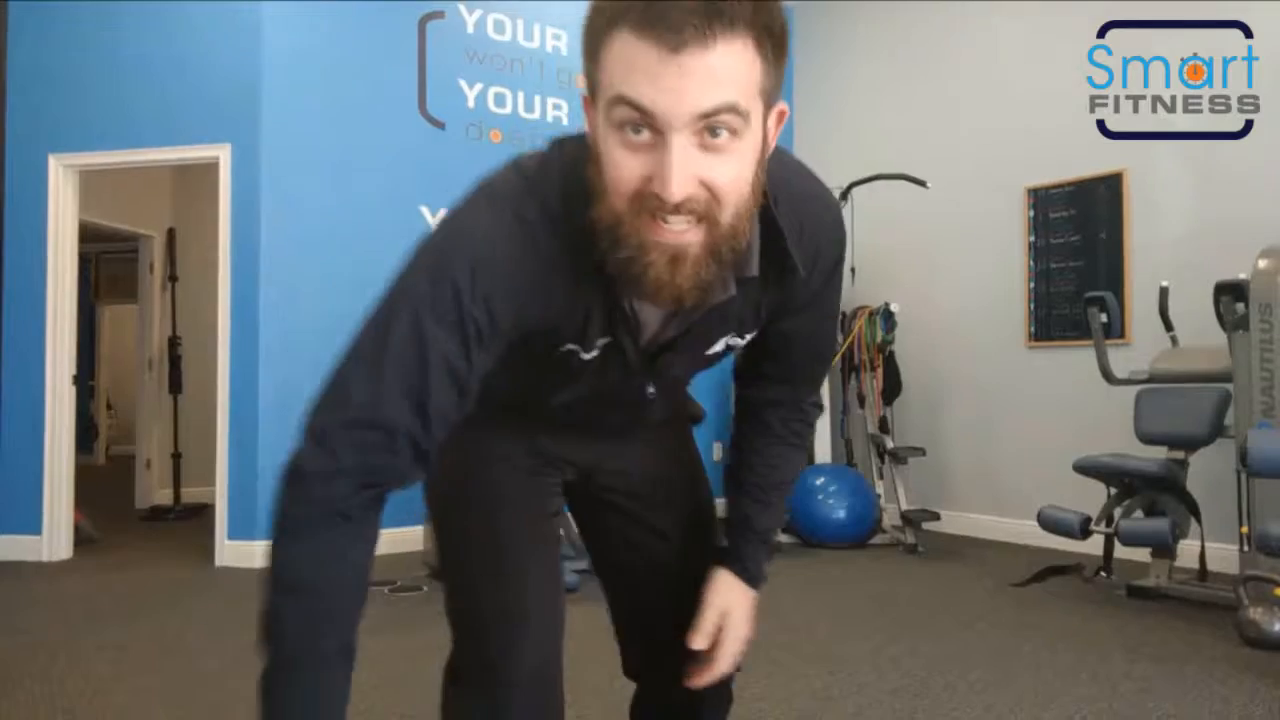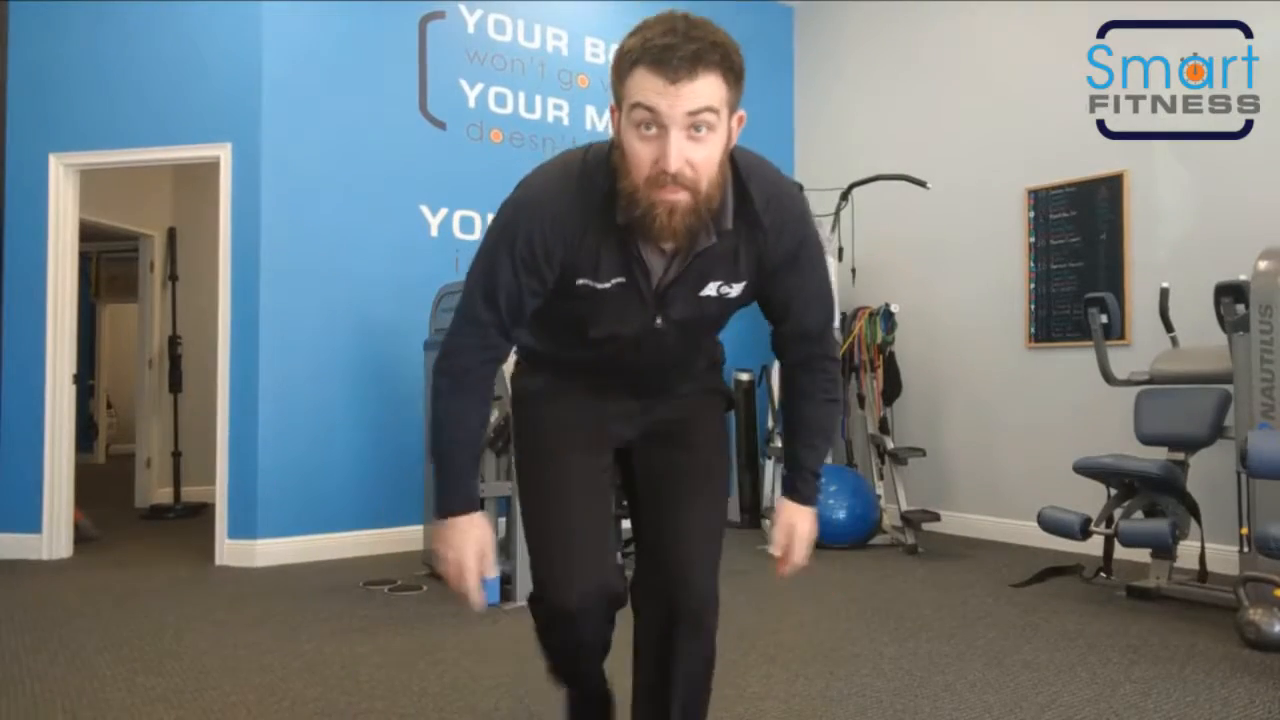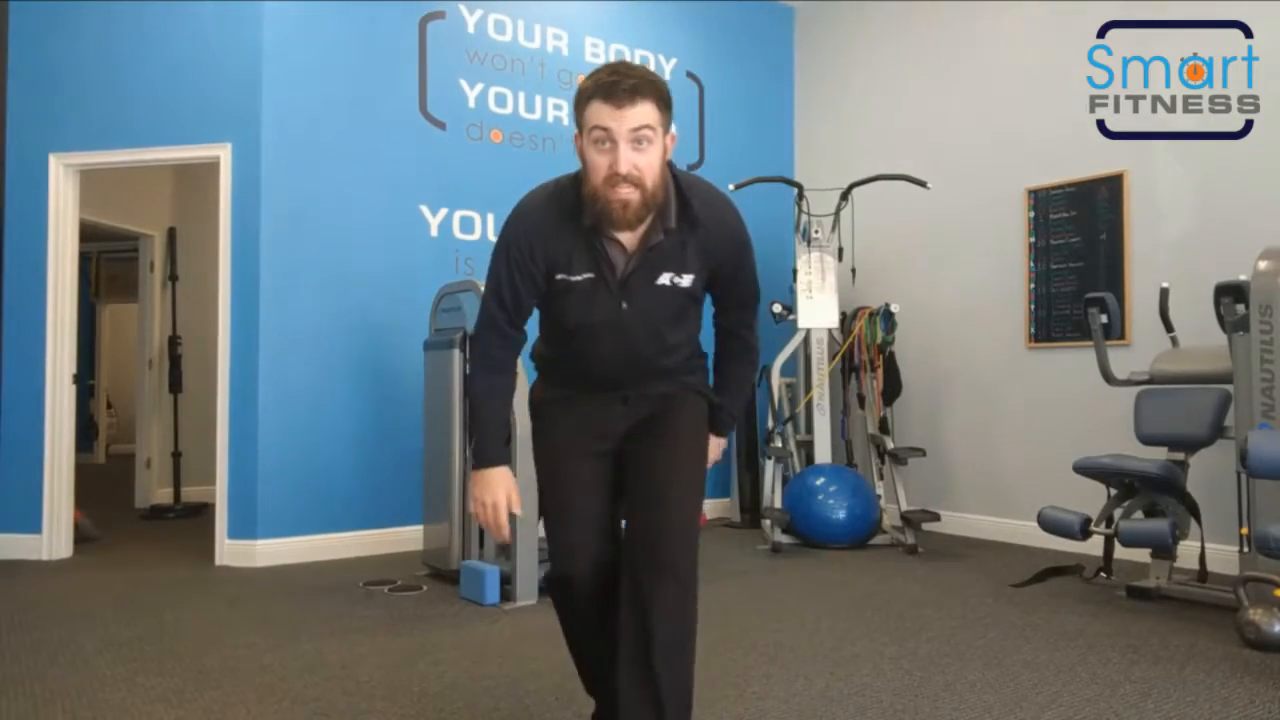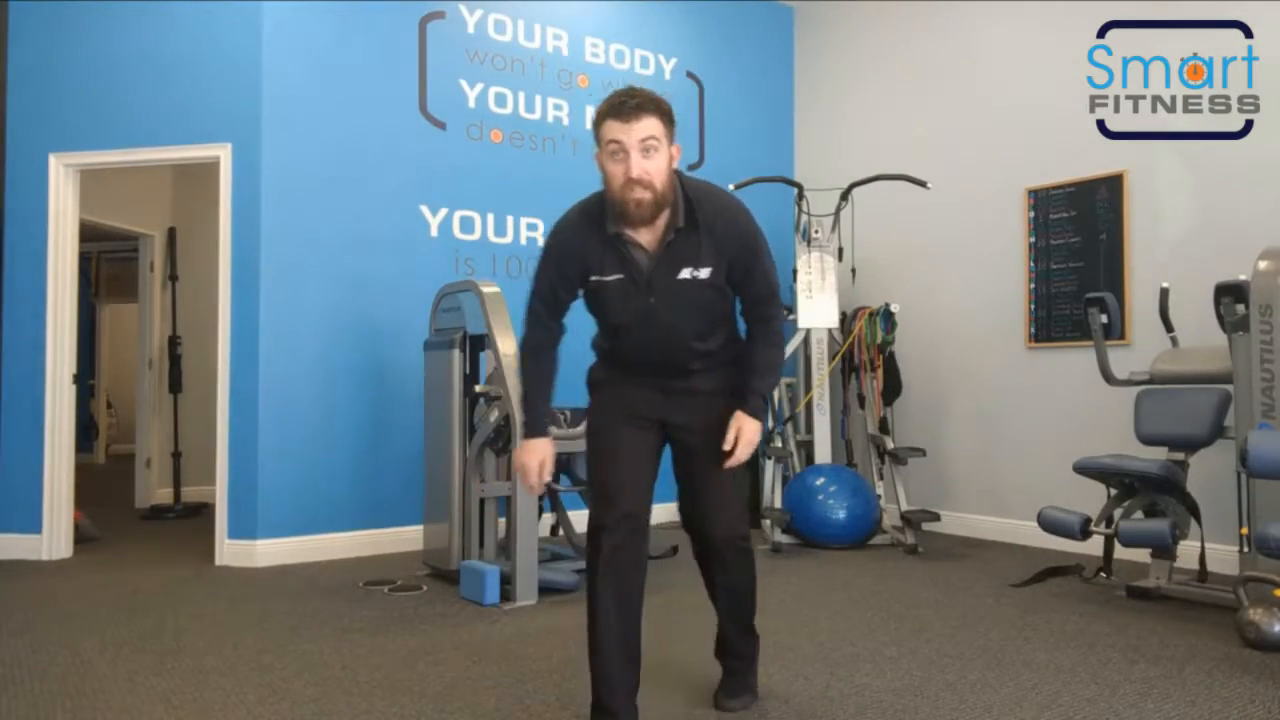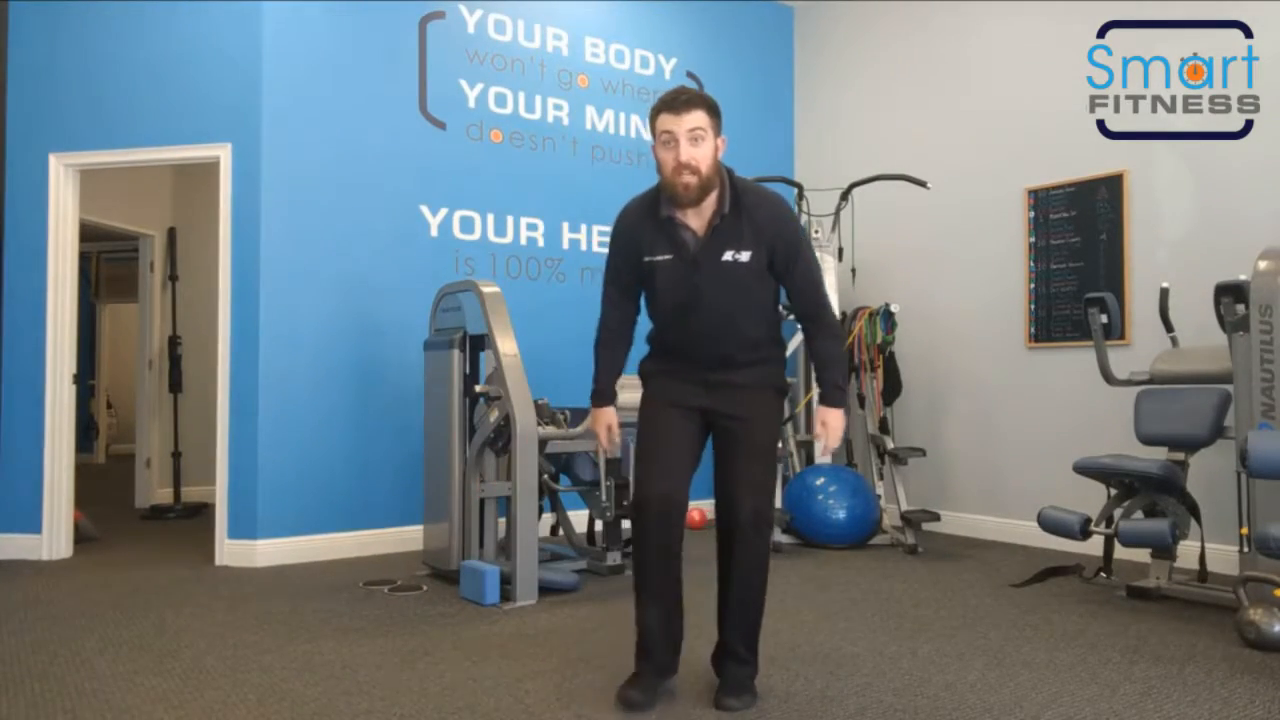
dt=0.5s
person 1, frame 1
left shoulder: (800, 227)
right shoulder: (503, 230)
left elbow: (777, 401)
right elbow: (349, 454)
left wrist: (743, 563)
left hip: (640, 428)
right hip: (497, 426)
left knee: (698, 658)
person 1, frame 2
left shoulder: (773, 210)
right shoulder: (550, 202)
left elbow: (808, 351)
right elbow: (472, 348)
left wrist: (802, 490)
right wrist: (456, 502)
left hip: (684, 398)
right hip: (565, 394)
left knee: (685, 596)
right knee: (577, 595)
person 1, frame 3
left shoulder: (712, 217)
right shoulder: (538, 221)
left elbow: (738, 325)
right elbow: (496, 342)
left wrist: (723, 419)
right wrist: (489, 461)
left hip: (671, 398)
right hip: (572, 403)
left knee: (663, 556)
right knee: (579, 568)
person 1, frame 4
left shoulder: (724, 218)
right shoulder: (576, 232)
left elbow: (766, 317)
right elbow: (542, 331)
left wrist: (754, 405)
right wrist: (534, 428)
left hip: (712, 387)
right hip: (624, 389)
left knee: (721, 532)
right knee: (616, 532)
left ankle: (739, 659)
person 1, frame 5
left shoulder: (765, 213)
right shoulder: (639, 222)
left elbow: (814, 308)
right elbow: (620, 311)
left wrist: (832, 396)
right wrist: (603, 396)
left hip: (749, 384)
right hip: (673, 385)
left knee: (747, 524)
right knee: (655, 516)
left ankle: (735, 666)
right ankle: (655, 663)
